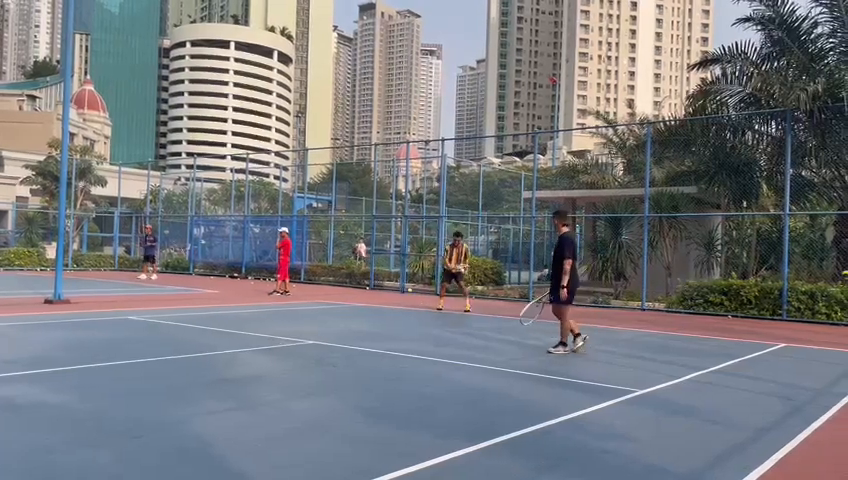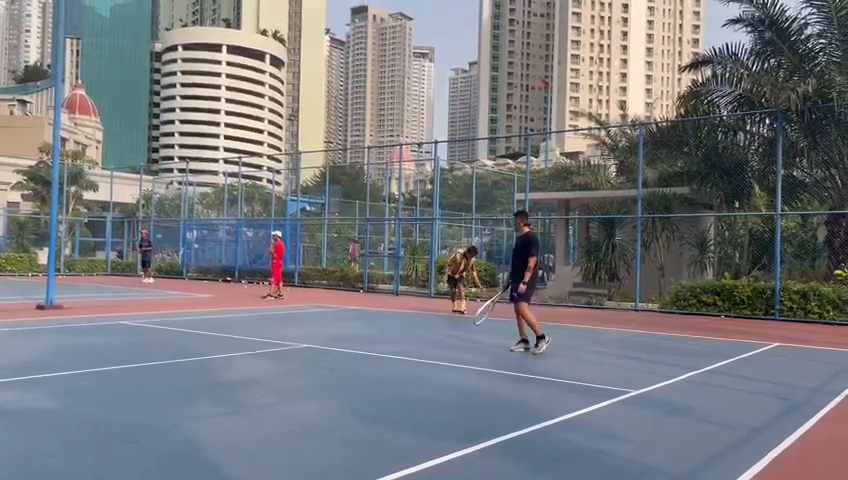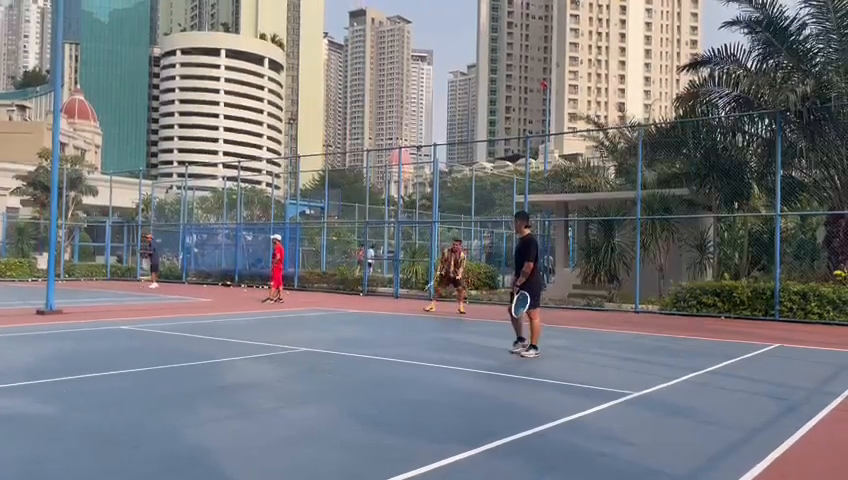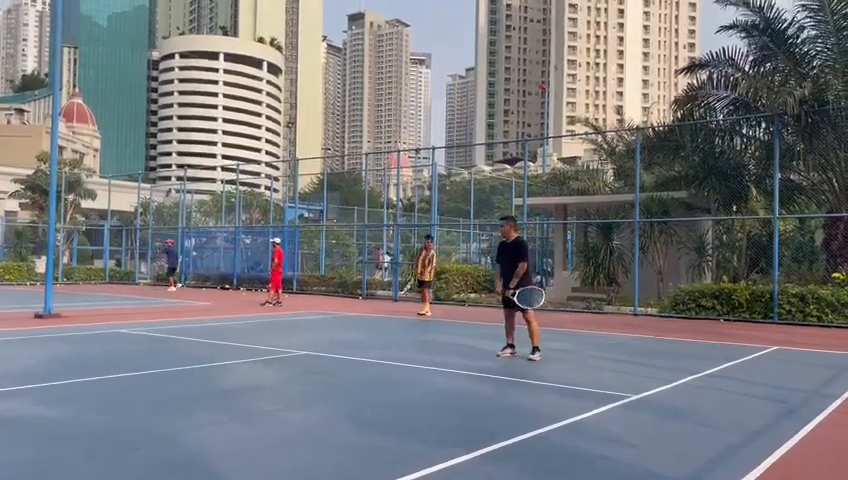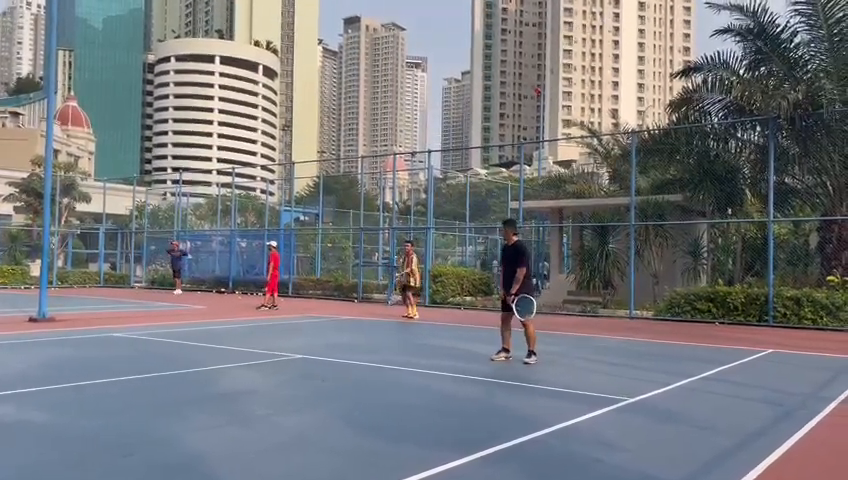
dt=1s
person 1, frame 1
left shoulder: (566, 239)
right shoulder: (564, 238)
left elbow: (567, 264)
left wrist: (563, 286)
right wrist: (558, 284)
left hip: (565, 283)
right hip: (560, 283)
left knee: (562, 312)
right knee: (557, 311)
left ankle: (564, 344)
right ankle: (578, 336)
person 1, frame 2
left shoulder: (531, 238)
right shoulder: (520, 238)
left elbow: (532, 262)
left wrist: (524, 282)
right wrist: (511, 279)
left hip: (526, 282)
right hip: (517, 281)
left knee: (523, 309)
right knee: (518, 311)
left ankle: (542, 337)
right ankle: (524, 341)
person 1, frame 3
left shoulder: (530, 241)
right shoulder: (521, 240)
left elbow: (529, 266)
left wrist: (518, 283)
right wrist: (515, 280)
left hip: (531, 284)
right hip: (521, 284)
left knee: (532, 315)
right knee: (512, 310)
left ankle: (534, 347)
right ankle: (521, 340)
person 1, frame 4
left shoulder: (521, 243)
right shoulder: (502, 245)
left elbow: (522, 267)
right elbow: (499, 266)
left wrist: (511, 286)
right wrist: (498, 284)
left hip: (522, 287)
right hip: (508, 288)
left knee: (529, 317)
right knee: (508, 316)
left ankle: (536, 349)
right ankle: (510, 346)
person 1, frame 5
left shoulder: (520, 248)
right shoulder: (505, 248)
left elbow: (522, 272)
left wrist: (513, 292)
right wrist: (502, 288)
left hip: (522, 291)
right hip: (507, 291)
left knee: (526, 321)
right knee: (504, 319)
left ankle: (532, 353)
right ankle: (506, 350)
